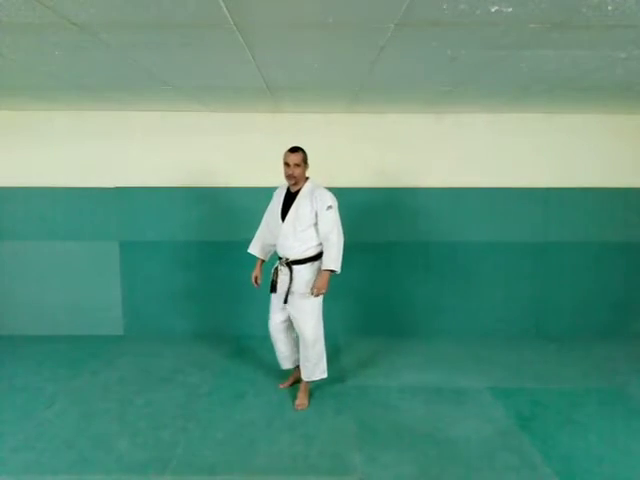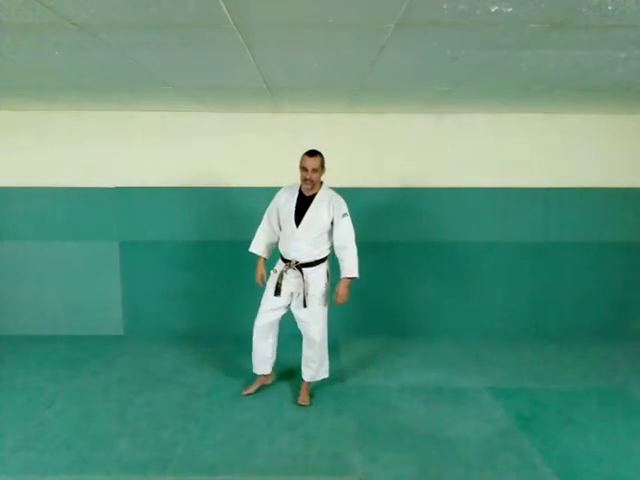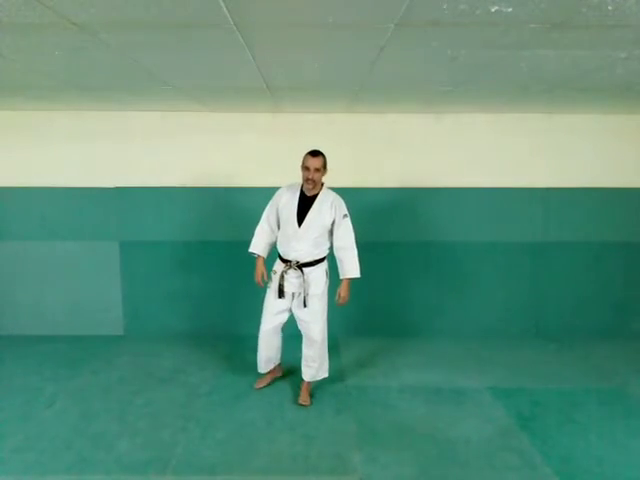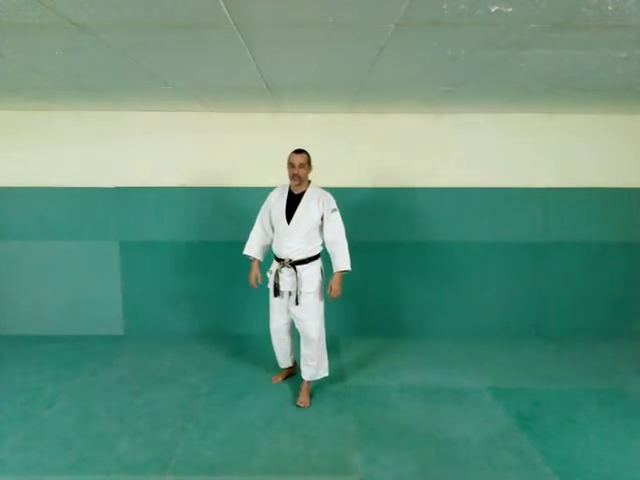
dt=0.4s
person 1, frame 1
left shoulder: (321, 197)
right shoulder: (280, 194)
left elbow: (333, 238)
right elbow: (268, 230)
left wrist: (325, 274)
right wrist: (259, 263)
left hip: (308, 272)
right hip: (283, 270)
left knee: (308, 330)
right knee: (278, 325)
left ankle: (306, 384)
right ankle: (297, 369)
person 1, frame 2
left shoulder: (334, 202)
right shoulder: (285, 195)
left elbow: (346, 243)
right elbow: (269, 228)
left wrist: (345, 281)
right wrist: (261, 261)
left hip: (314, 275)
right hip: (284, 271)
left knee: (314, 332)
right knee: (264, 322)
left ankle: (307, 383)
right ankle: (264, 375)
person 1, frame 3
left shoulder: (334, 203)
right shoulder: (284, 194)
left elbow: (344, 243)
right elbow: (267, 227)
left wrist: (346, 282)
right wrist: (260, 260)
left hip: (314, 274)
right hip: (283, 271)
left knee: (314, 331)
right knee: (269, 325)
left ankle: (307, 383)
right ankle: (272, 368)
person 1, frame 4
left shoulder: (323, 199)
right shoulder: (275, 196)
left elbow: (336, 238)
right elbow: (262, 231)
left wrist: (338, 275)
right wrist: (255, 263)
left hip: (308, 272)
right hip: (279, 271)
left knee: (311, 329)
right knee: (278, 326)
left ankle: (307, 383)
right ankle: (288, 365)
